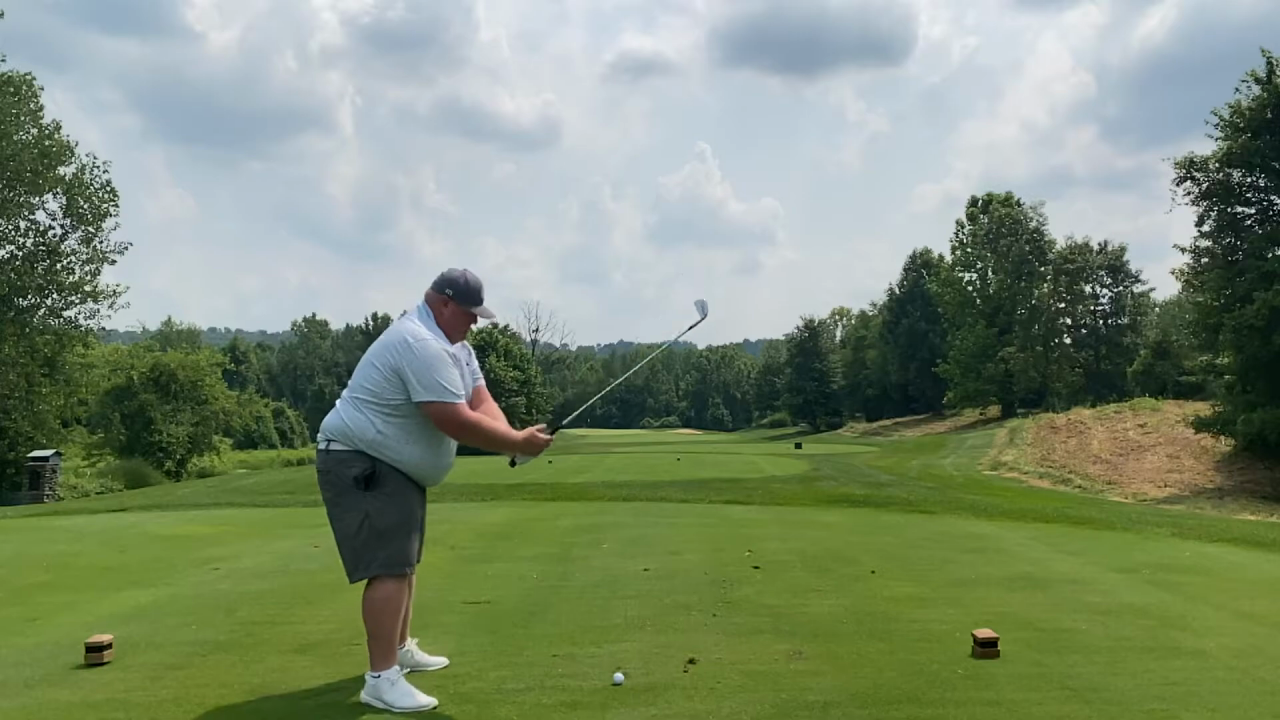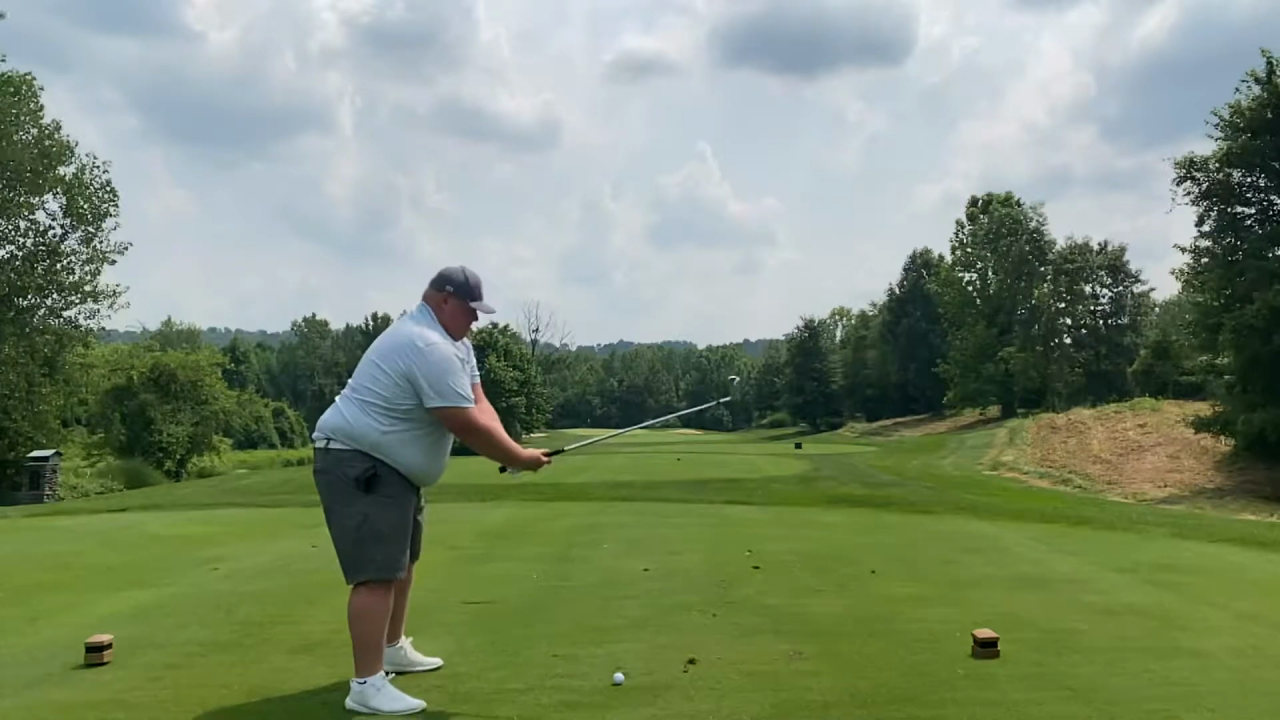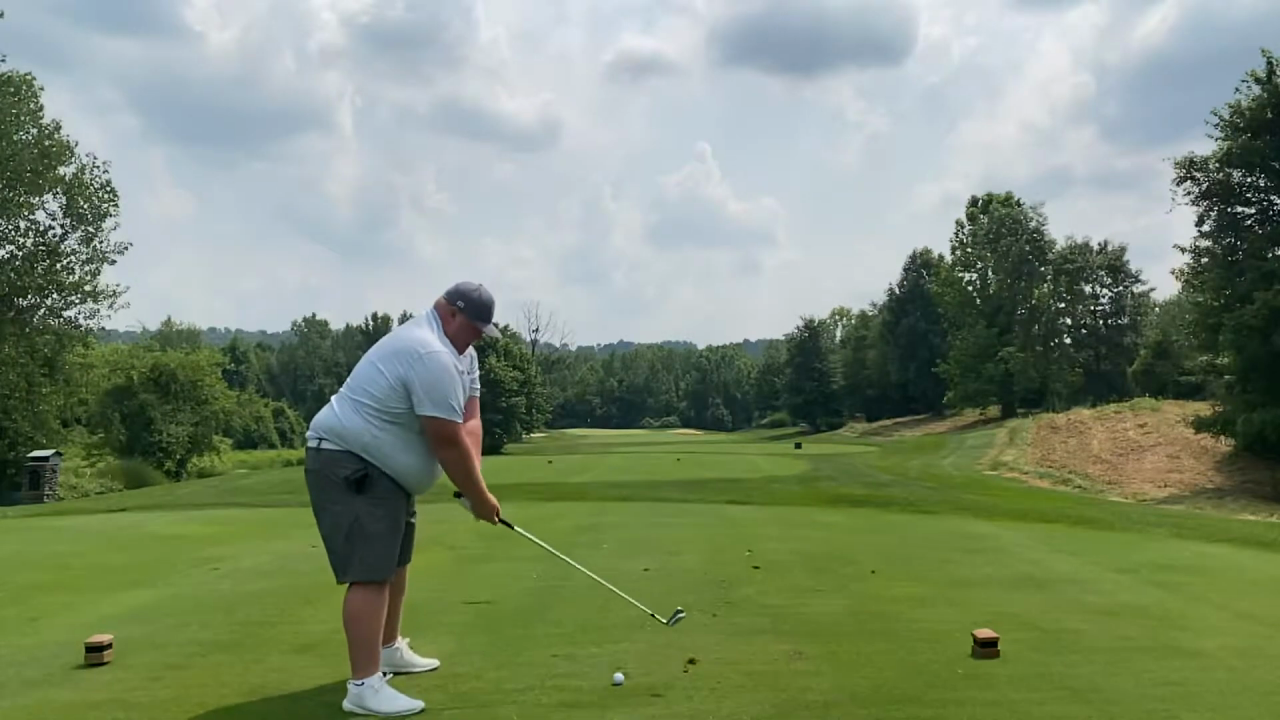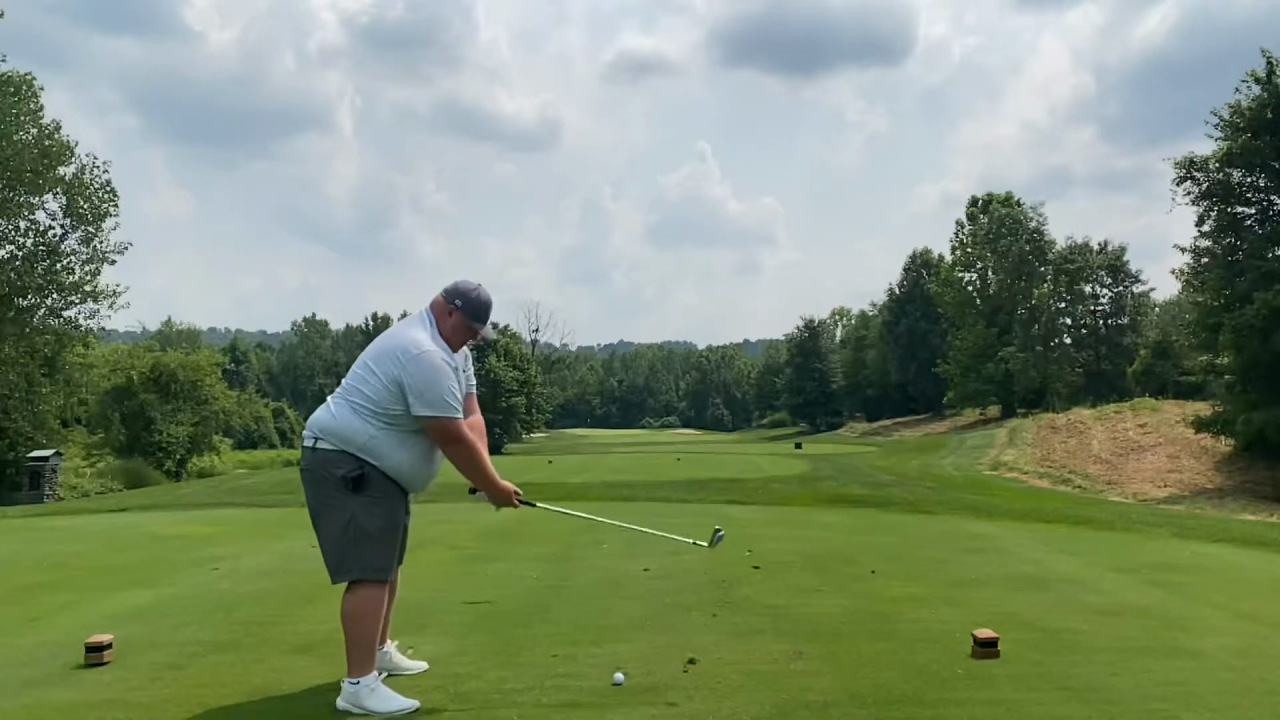
dt=0.7s
person 1, frame 1
left shoulder: (451, 343)
right shoulder: (422, 345)
left elbow: (481, 403)
right elbow: (456, 421)
left wrist: (514, 437)
right wrist: (517, 441)
left hip: (392, 467)
right hip: (361, 465)
left knee: (402, 561)
right knee: (388, 567)
left ankle: (399, 648)
right ankle: (381, 678)
person 1, frame 2
left shoulder: (452, 341)
right shoulder: (430, 348)
left elbow: (478, 405)
right elbow: (466, 425)
left wrist: (511, 450)
right wrist: (518, 458)
left hip: (387, 467)
right hip: (358, 464)
left knee: (400, 562)
right knee: (378, 571)
left ankle: (392, 648)
right ankle: (366, 684)
person 1, frame 3
left shoulder: (459, 351)
right shoulder: (430, 355)
left elbow: (469, 422)
right elbow: (447, 441)
left wrist: (473, 480)
right wrist: (479, 496)
left hip: (379, 468)
right hip: (349, 465)
left knee: (393, 562)
right knee: (371, 571)
left ankle: (387, 649)
person 1, frame 4
left shoulder: (451, 347)
right shoulder: (423, 355)
left elbow: (470, 418)
right elbow: (452, 437)
left wrist: (488, 475)
right wrist: (493, 487)
left hip: (376, 468)
right hip: (345, 464)
left knee: (385, 564)
right knee: (370, 571)
left ankle: (378, 651)
right ankle: (359, 684)
